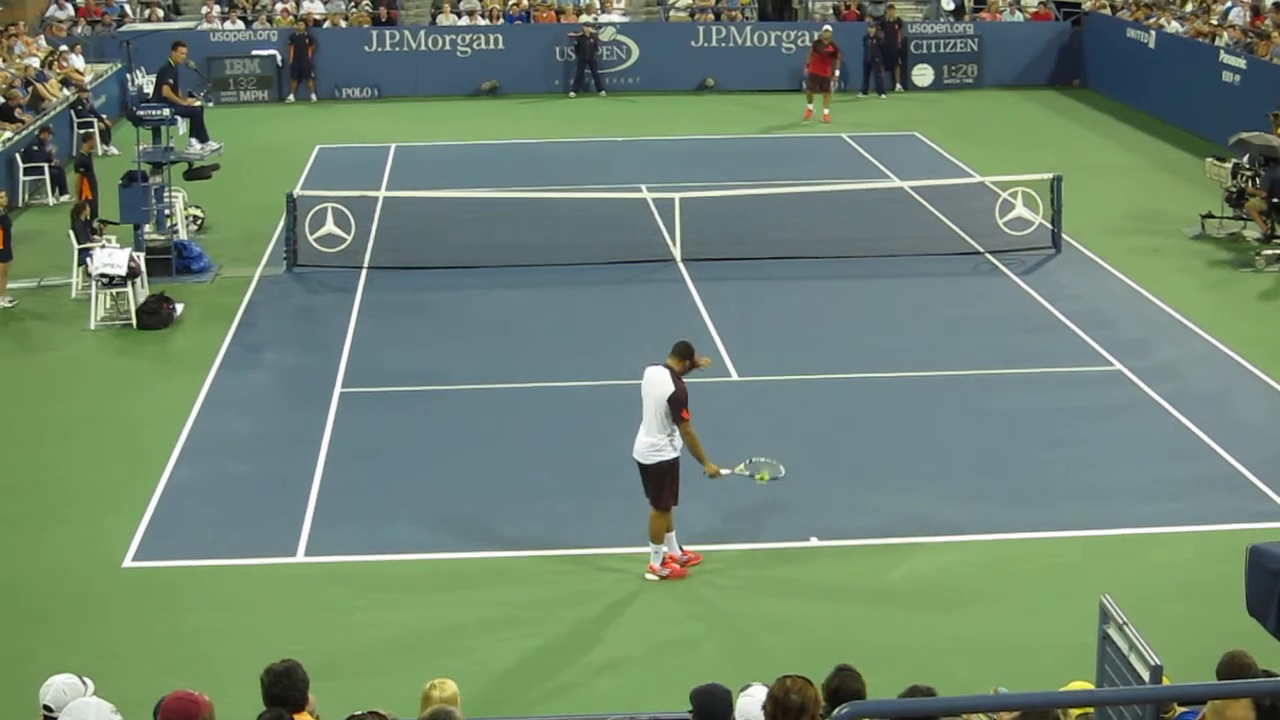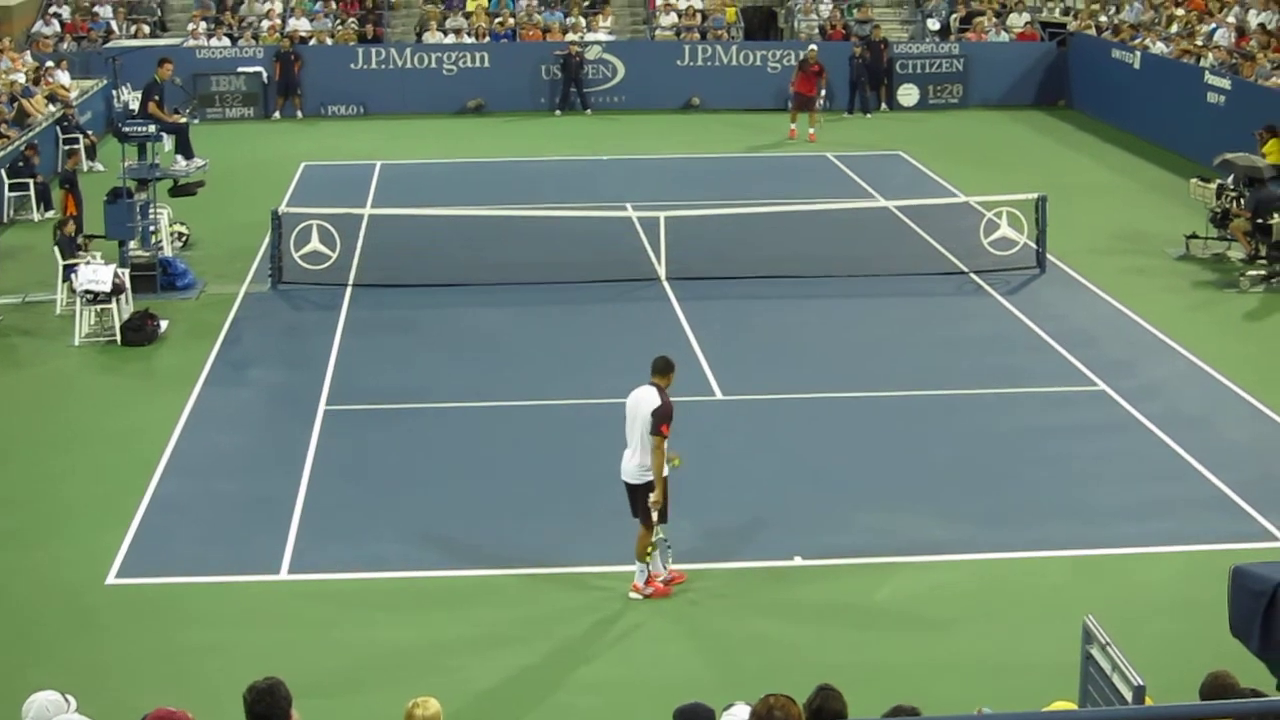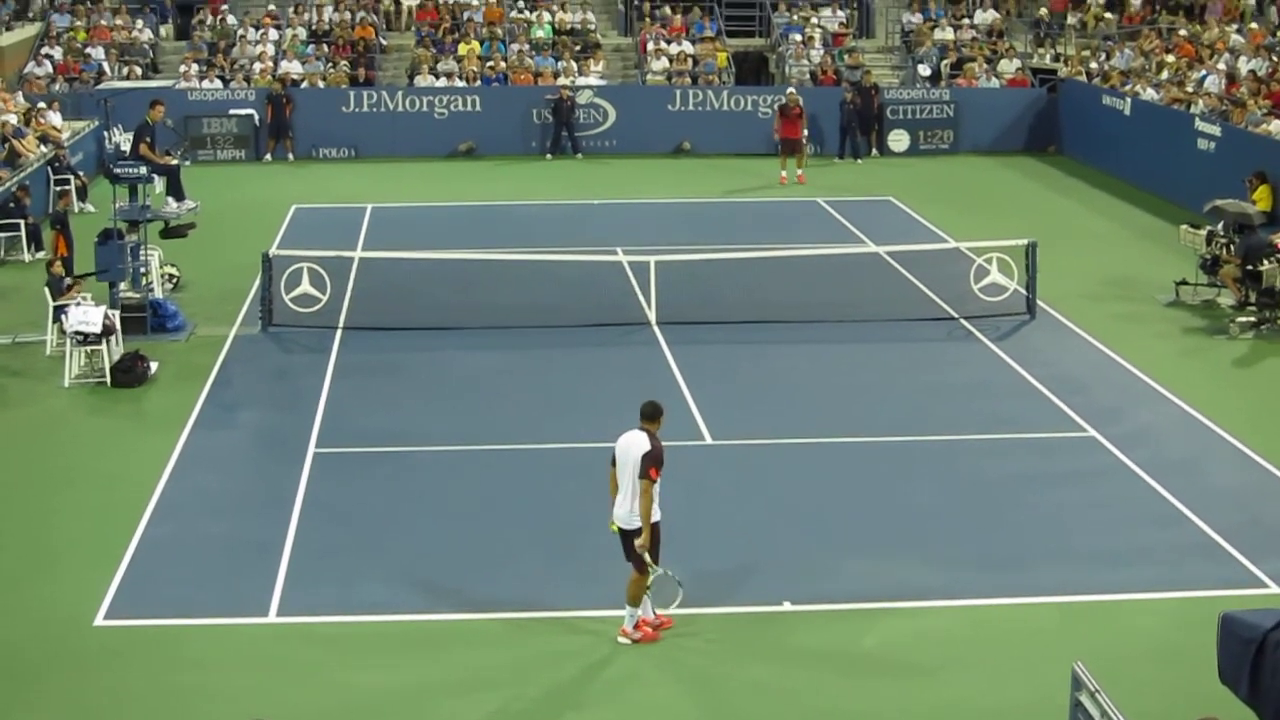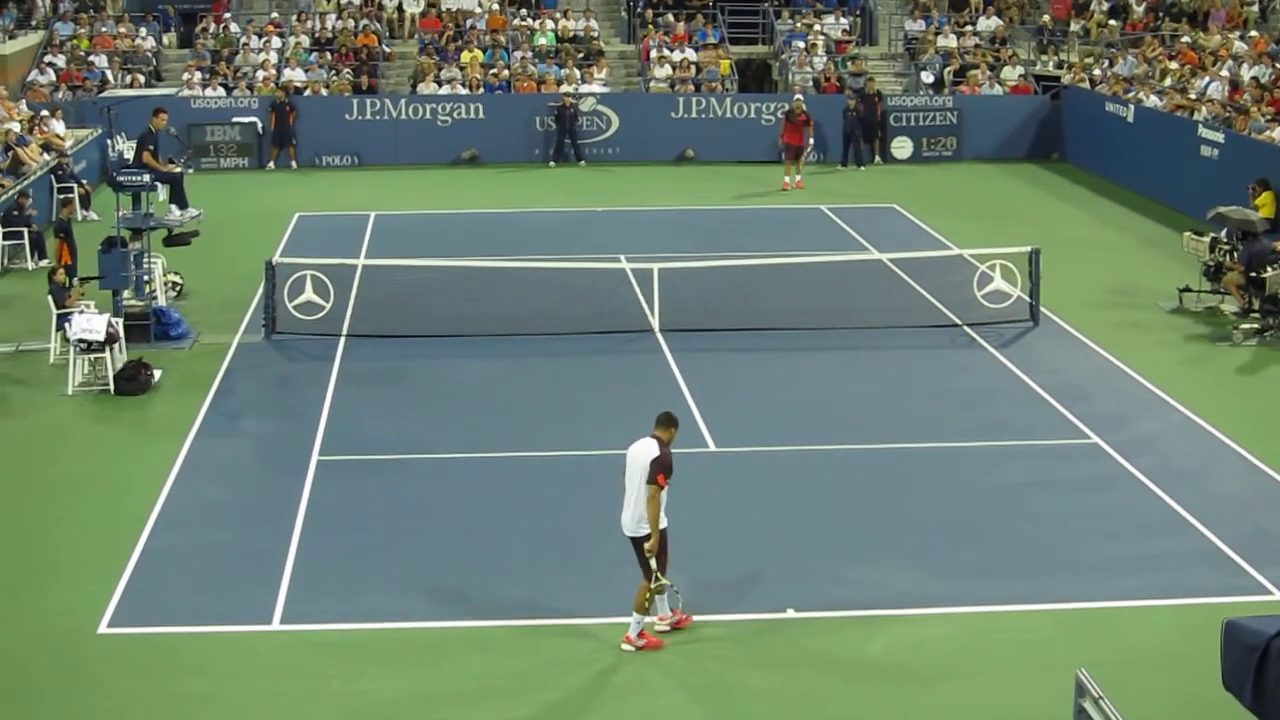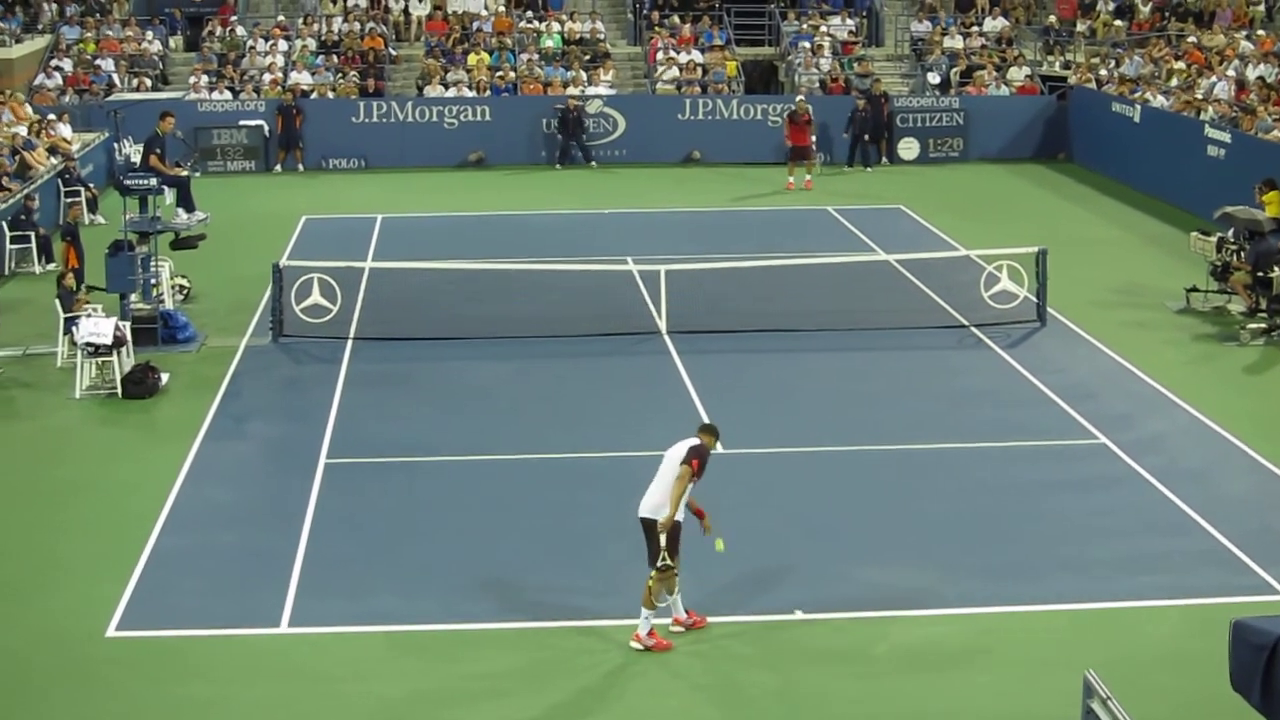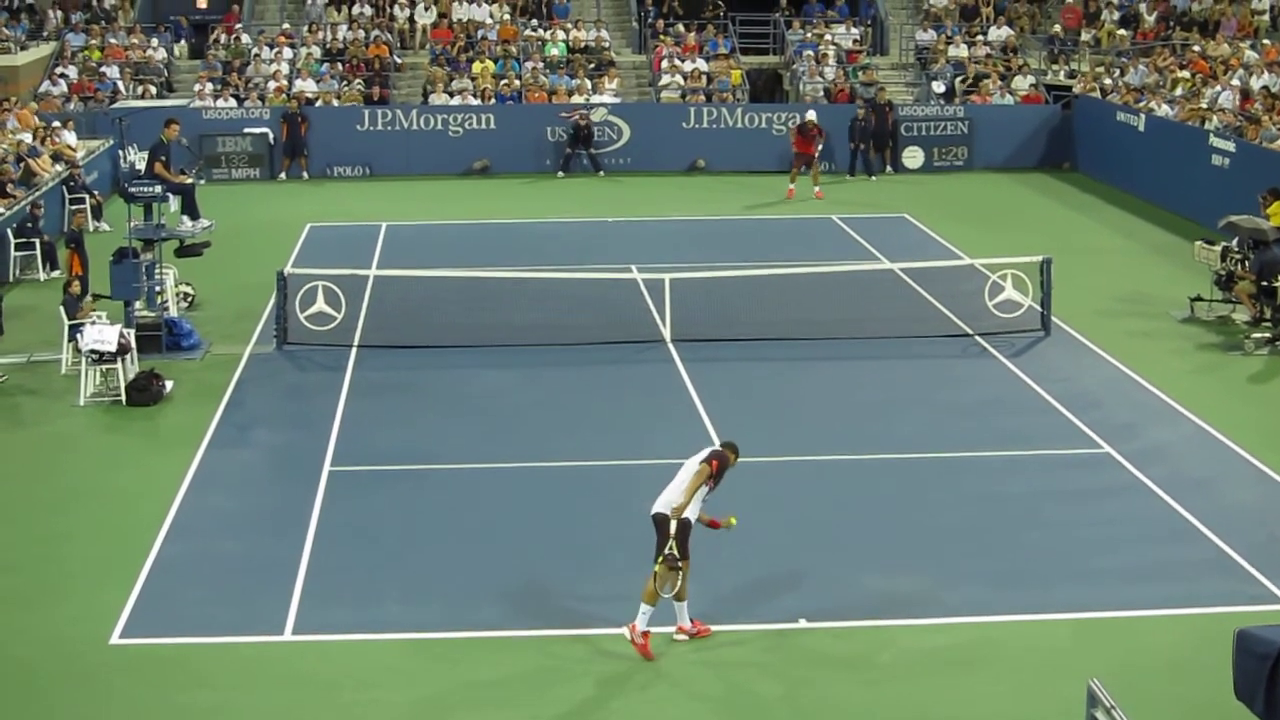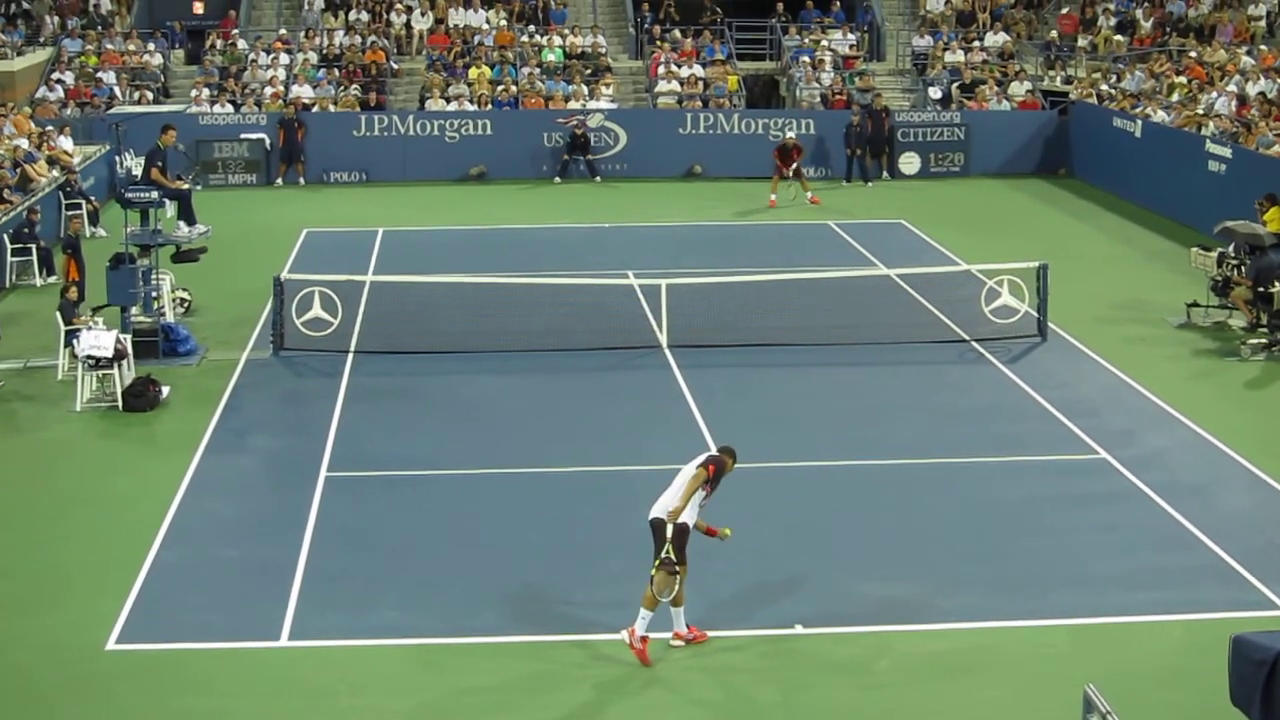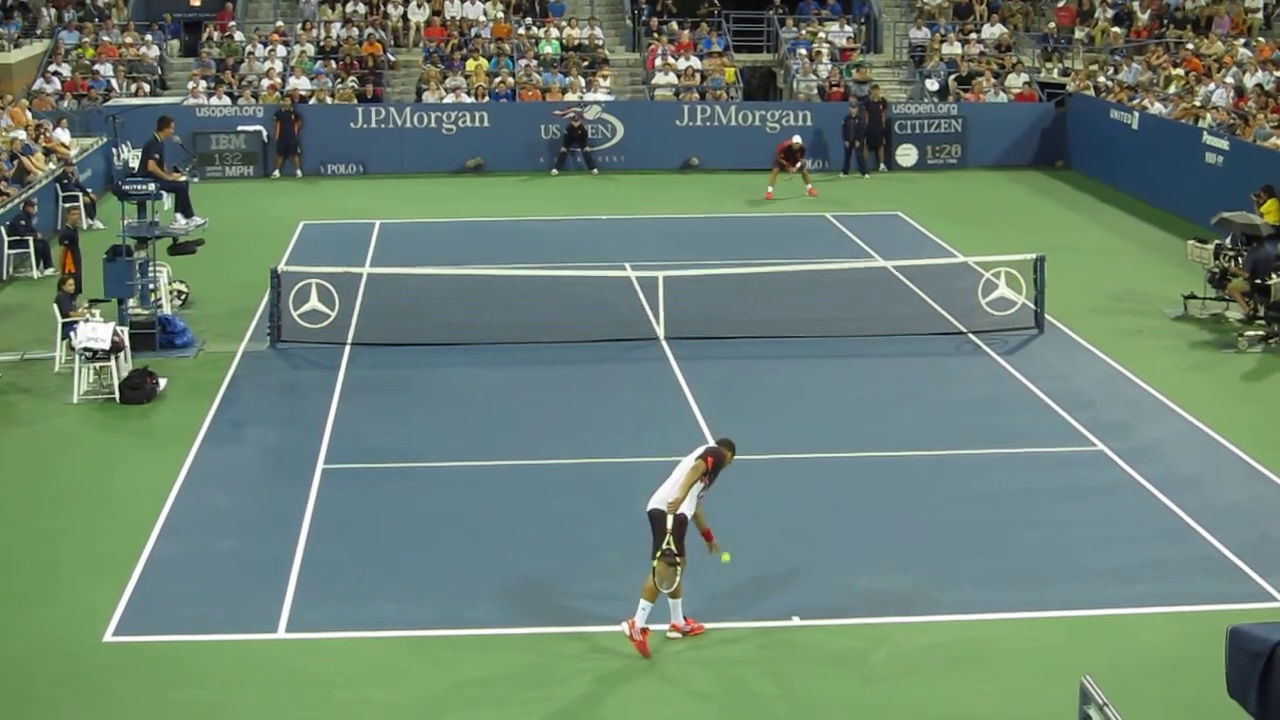
dt=0.5s
person 1, frame 1
left shoulder: (651, 371)
right shoulder: (676, 389)
left elbow: (672, 367)
right elbow: (686, 432)
left wrist: (694, 363)
right wrist: (706, 463)
left hip: (644, 449)
right hip: (661, 455)
left knee: (664, 505)
right knee: (660, 509)
left ankle: (674, 552)
right ankle: (656, 565)
person 1, frame 2
left shoulder: (635, 394)
right shoulder: (662, 403)
right elbow: (656, 447)
left wrist: (666, 456)
right wrist: (659, 488)
left hip: (629, 469)
right hip: (647, 474)
left knee: (649, 525)
right knee: (648, 527)
left ankle: (658, 572)
right ankle: (640, 584)
person 1, frame 3
left shoulder: (624, 438)
right shoulder: (653, 448)
left elbow: (613, 477)
right elbow: (646, 491)
left wrist: (615, 510)
right wrist: (646, 532)
left hip: (622, 515)
right hip: (641, 519)
left knee: (642, 569)
right knee: (641, 571)
left ankle: (646, 616)
right ankle: (629, 628)
person 1, frame 4
left shoulder: (636, 446)
right shoulder: (662, 455)
right elbow: (653, 496)
right wrist: (655, 536)
left hip: (631, 521)
right hip: (647, 526)
left knee: (658, 570)
right knee: (652, 579)
left ankle: (664, 617)
right ankle: (633, 636)
person 1, frame 5
left shoulder: (681, 445)
right shoulder: (700, 448)
right elbow: (682, 477)
left wrist: (702, 516)
right wrist: (671, 515)
left hip: (650, 510)
right hip: (662, 515)
left knee: (671, 566)
right knee: (661, 572)
left ankle: (680, 617)
right ankle: (643, 634)
person 1, frame 6
left shoulder: (706, 457)
right shoulder: (719, 456)
left elbow: (695, 509)
right elbow: (701, 474)
left wrist: (718, 524)
right wrist: (685, 503)
left hip: (668, 511)
right hip: (673, 513)
left knee: (681, 567)
left ankle: (684, 625)
right ankle: (638, 628)
person 1, frame 7
left shoulder: (704, 462)
right shoulder: (717, 461)
left elbow: (692, 514)
right elbow: (697, 478)
left wrist: (715, 533)
right wrist: (681, 506)
left hip: (665, 517)
right hip: (672, 519)
left knee: (678, 573)
left ankle: (680, 631)
right ankle: (637, 632)
person 1, frame 8
left shoulder: (703, 456)
right shoulder: (715, 453)
left elbow: (694, 508)
right elbow: (696, 469)
left wrist: (708, 537)
right wrist: (680, 497)
left hip: (662, 508)
right hip: (669, 510)
left knee: (676, 564)
left ankle: (678, 623)
right ankle: (637, 624)
